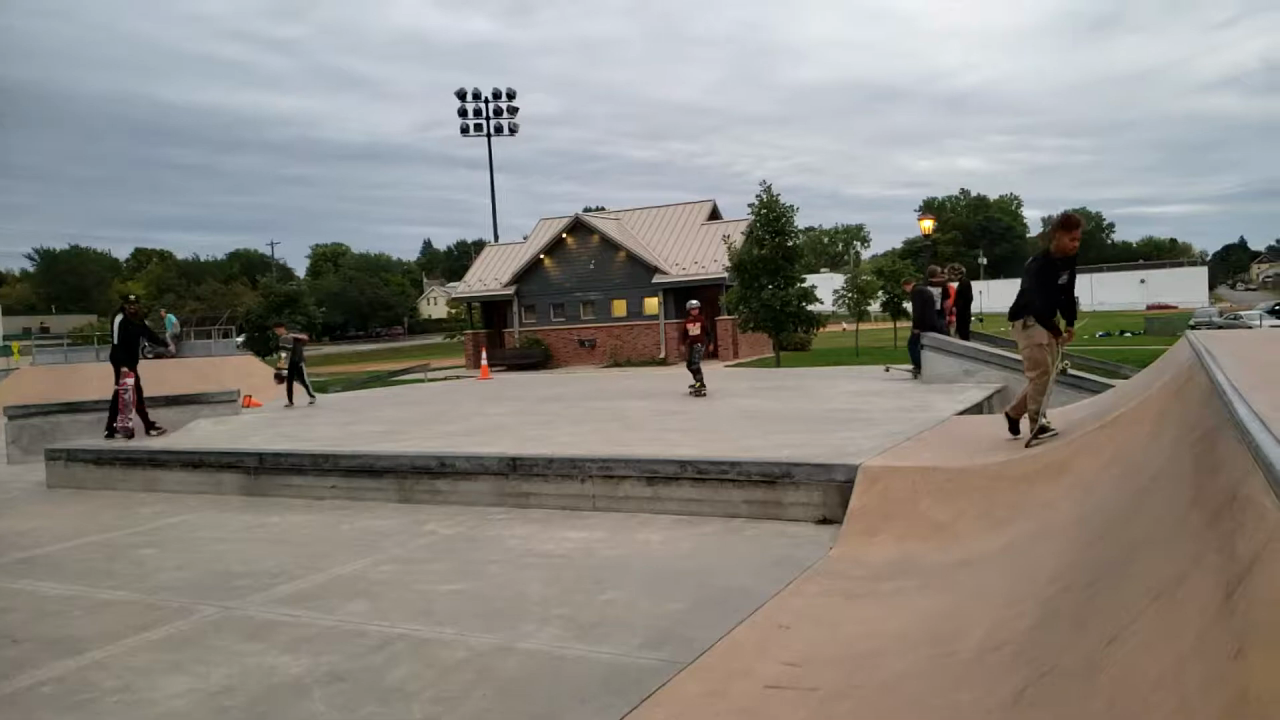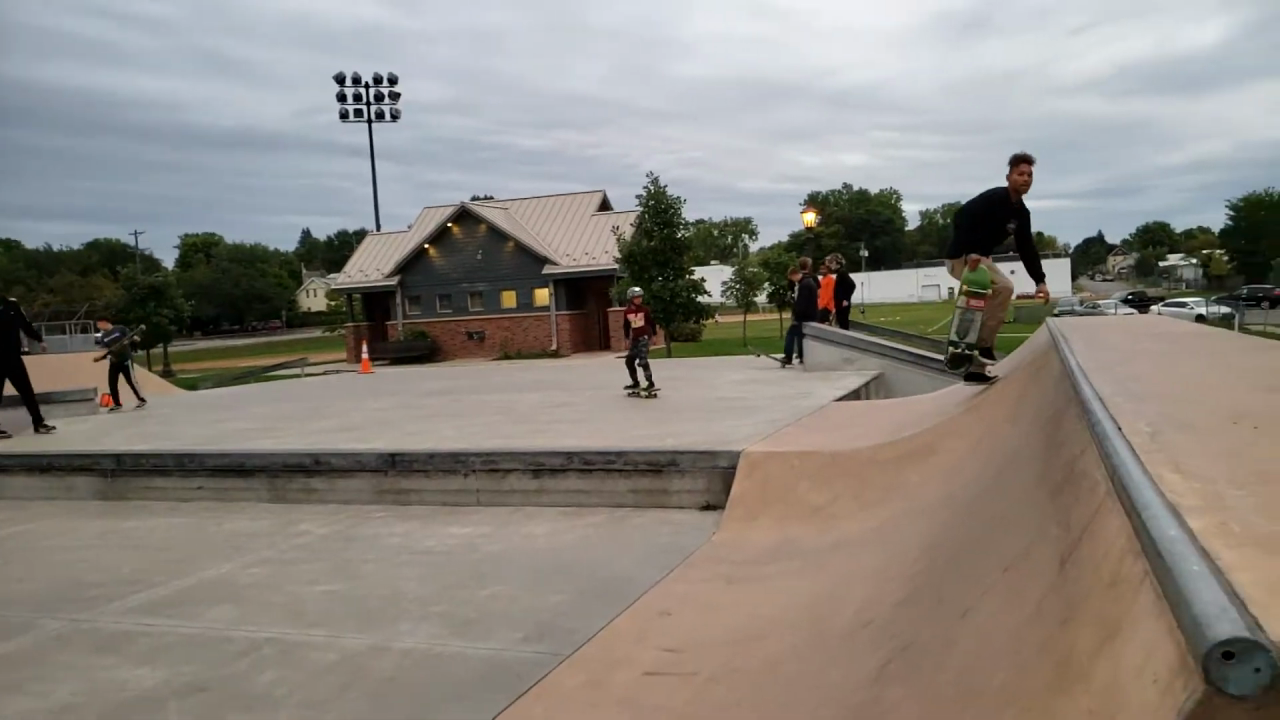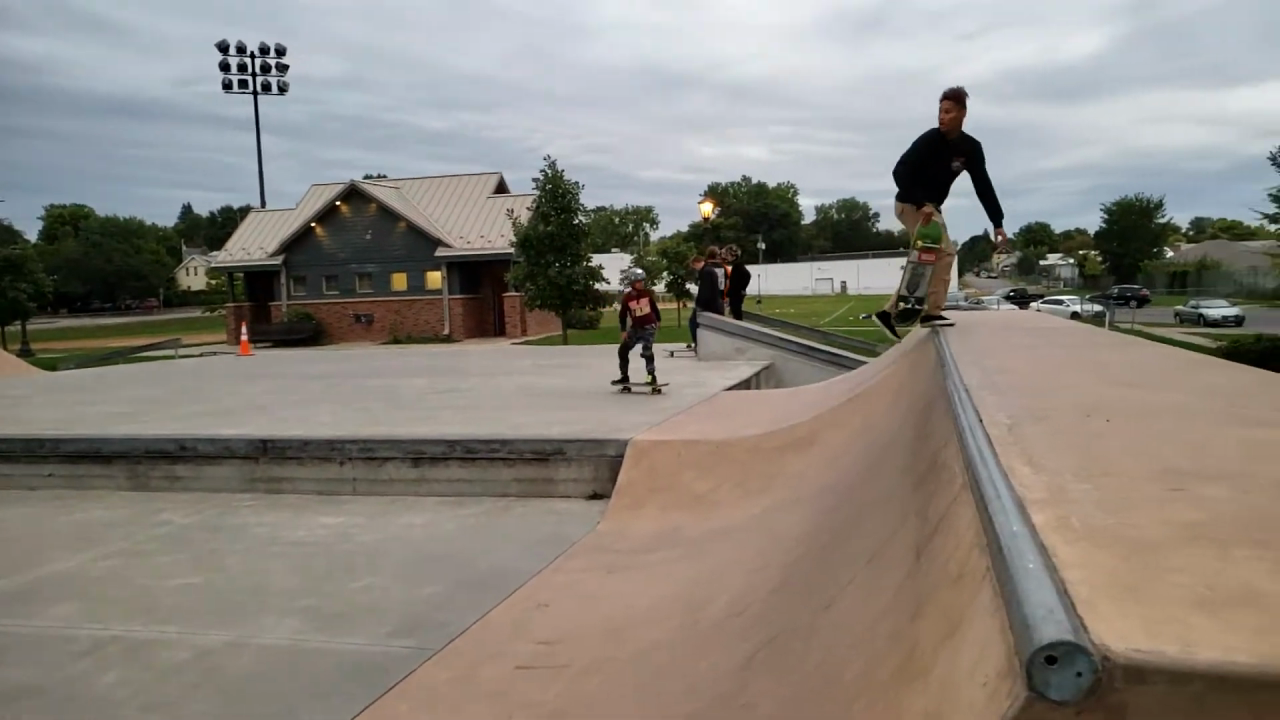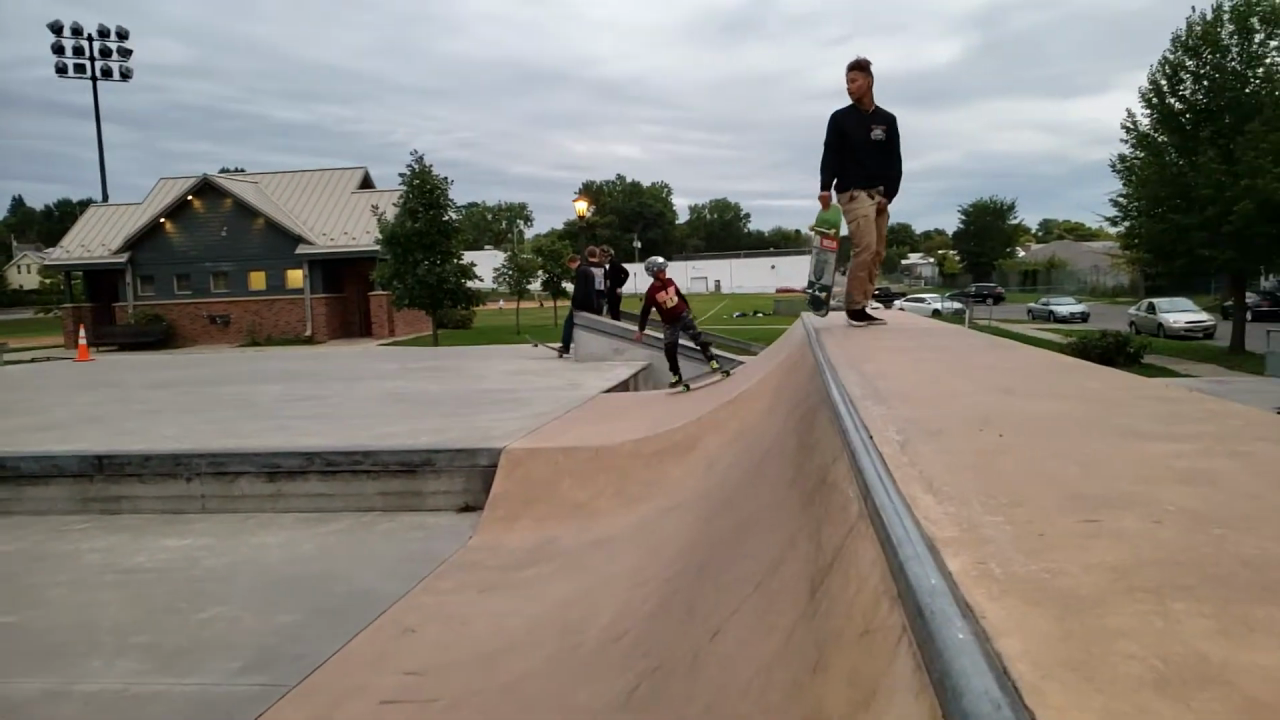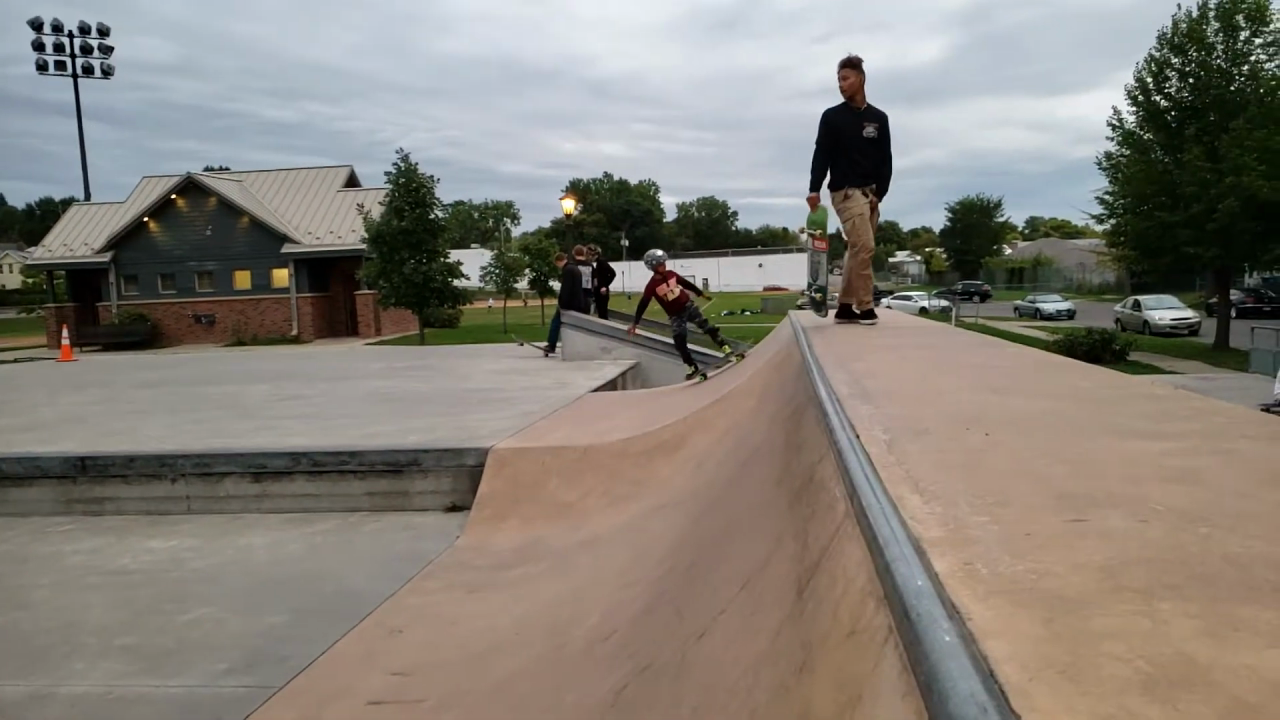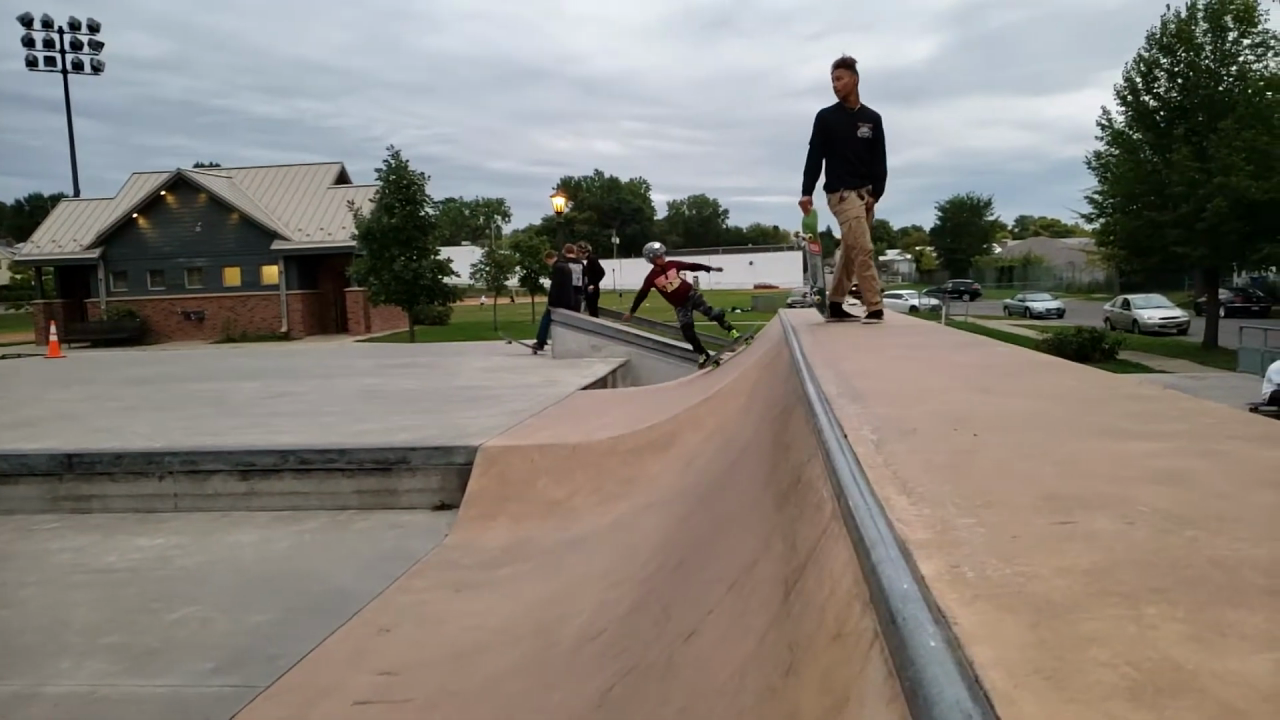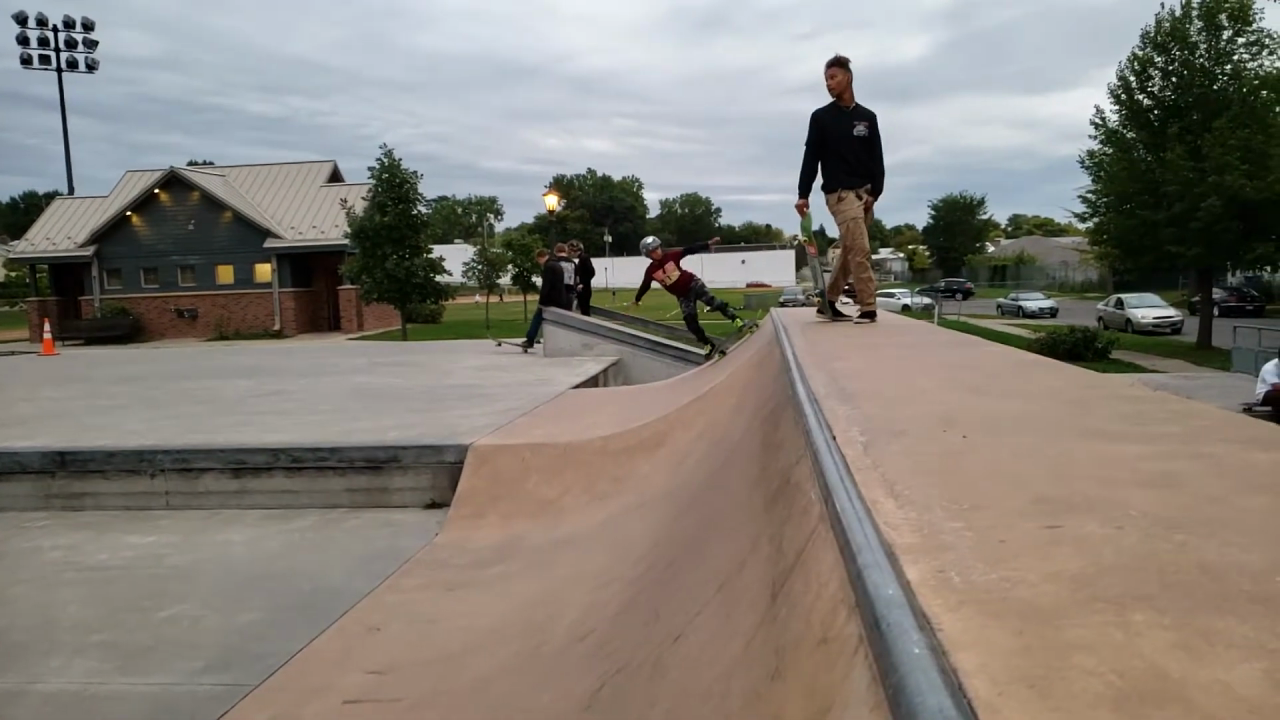
dt=0.7s
person 1, frame 1
left shoulder: (1069, 260)
right shoulder: (1037, 266)
left elbow: (1067, 292)
right elbow: (1032, 303)
left wrist: (1069, 322)
right wrist: (1054, 331)
left hip: (1047, 319)
right hip: (1027, 319)
left knee: (1042, 371)
right knee: (1040, 369)
left ankle: (1014, 413)
right ankle: (1036, 422)
person 1, frame 2
left shoulder: (1022, 213)
right shoulder: (992, 198)
left elbow: (1027, 249)
right elbow: (961, 217)
left wrist: (1040, 281)
right wrist: (969, 252)
left hip: (981, 258)
right hip: (961, 257)
left knee: (997, 307)
right knee: (1004, 287)
left ankle: (973, 369)
right ankle: (984, 344)
person 1, frame 3
left shoulder: (971, 148)
right shoulder: (927, 141)
left elbow: (983, 186)
right elbow: (900, 172)
left wrist: (997, 223)
right wrist: (921, 204)
left hip: (932, 207)
right hip: (911, 205)
right knee: (942, 252)
left ankle: (888, 313)
right ankle: (930, 313)
person 1, frame 4
left shoulder: (887, 120)
right shoulder: (840, 119)
left elbow: (894, 162)
right elbow: (830, 156)
left wrist: (888, 195)
right wrist: (826, 187)
left hip: (879, 194)
right hip: (852, 194)
left knee: (876, 253)
right knee: (864, 248)
left ankle: (860, 308)
right ankle: (852, 305)
person 1, frame 5
left shoulder: (879, 118)
right shoulder: (832, 117)
left elbow: (885, 160)
right elbow: (821, 155)
left wrist: (880, 193)
right wrist: (814, 189)
left hip: (871, 193)
right hip: (846, 192)
left knee: (857, 251)
right knee: (864, 247)
left ankle: (845, 307)
right ankle: (865, 307)
person 1, frame 6
left shoulder: (872, 119)
right shoulder: (826, 117)
left elbow: (880, 160)
right elbow: (814, 157)
left wrist: (875, 193)
right wrist: (807, 192)
left hip: (866, 194)
right hip: (841, 194)
left knee: (850, 251)
right knee: (863, 249)
left ankle: (835, 305)
right ankle: (874, 307)
person 1, frame 7
left shoulder: (868, 117)
right shoulder: (821, 117)
left elbow: (876, 159)
right elbow: (810, 158)
left wrist: (875, 192)
right wrist: (803, 195)
left hip: (865, 194)
right hip: (840, 194)
left knee: (850, 252)
right knee: (860, 251)
left ankle: (828, 303)
right ankle: (868, 308)
